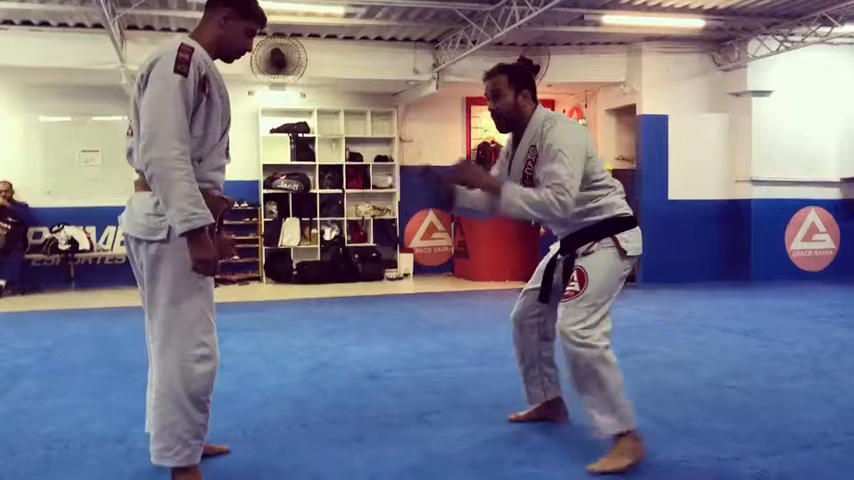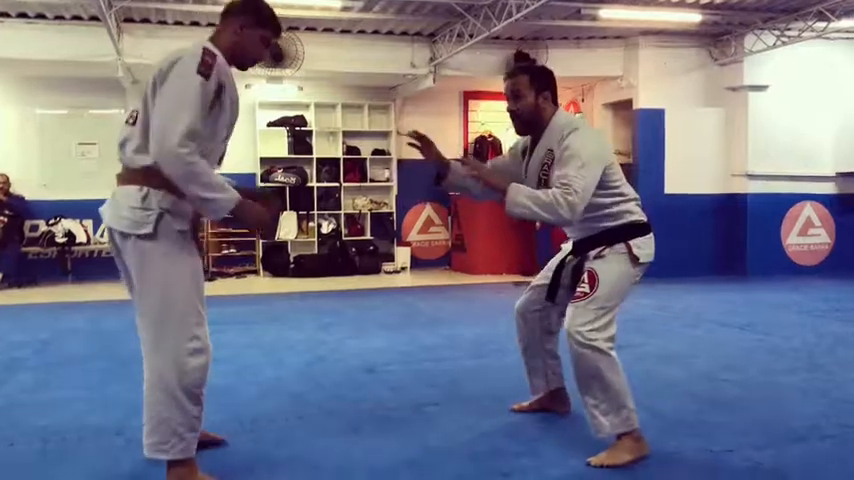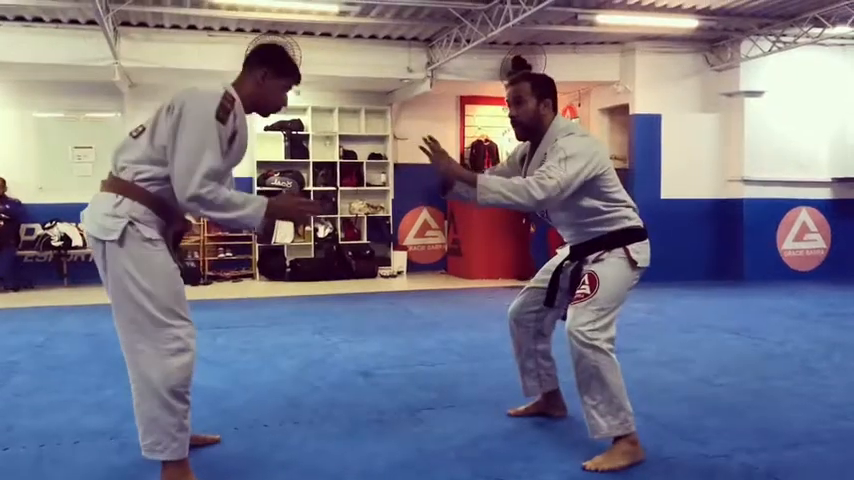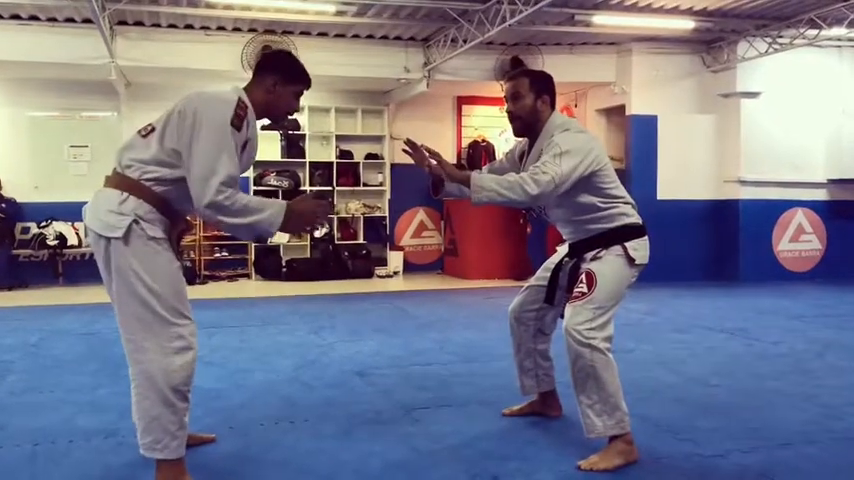
dt=0.4s
person 1, frame 1
left shoulder: (198, 69)
right shoulder: (181, 60)
right elbow: (163, 154)
left wrist: (206, 224)
right wrist: (196, 231)
left hip: (177, 220)
right hip: (171, 222)
left knee: (175, 340)
right knee: (188, 346)
left ankle: (178, 439)
person 1, frame 2
left shoulder: (205, 70)
right shoulder: (200, 62)
right elbow: (174, 150)
left wrist: (233, 202)
right wrist: (234, 206)
left hip: (154, 209)
right hip: (154, 212)
left knee: (168, 334)
right knee: (181, 340)
left ankle: (176, 430)
person 1, frame 3
left shoulder: (228, 116)
right shoulder: (211, 105)
left elbow: (207, 191)
right elbow: (197, 191)
left wrist: (268, 210)
right wrist: (268, 208)
left hip: (137, 221)
right hip: (125, 220)
left knee: (158, 337)
right knee: (166, 342)
left ankle: (168, 432)
person 1, frame 4
left shoulder: (235, 117)
right shoulder: (223, 111)
left elbow: (211, 196)
right elbow: (214, 199)
left wrist: (280, 216)
right wrist: (283, 213)
left hip: (133, 216)
right hip: (128, 218)
left knee: (155, 336)
right knee: (169, 341)
left ankle: (166, 430)
person 2, frame 1
left shoulder: (561, 136)
right shoulder: (516, 145)
left elbow: (559, 203)
right elbow: (490, 203)
left wrist: (495, 188)
right wrist: (451, 190)
left hip: (607, 239)
right hip: (573, 242)
left knee: (579, 329)
right knee: (528, 318)
left ankle: (626, 438)
right ankle: (549, 403)
person 2, frame 2
left shoulder: (578, 139)
right shoulder: (531, 144)
left elbow: (566, 205)
right elbow: (490, 179)
left wrist: (503, 189)
right wrist: (443, 165)
left hip: (620, 243)
right hip: (584, 244)
left knee: (584, 330)
right knee: (533, 311)
left ankle: (630, 437)
right ankle: (554, 395)
person 2, frame 3
left shoulder: (575, 145)
right shoulder: (529, 151)
left elbow: (536, 191)
right elbow: (500, 184)
left wrist: (467, 178)
right wrist: (453, 177)
left hip: (617, 249)
right hip: (579, 249)
left knee: (585, 331)
right knee: (525, 314)
left ankle: (626, 440)
right ankle: (549, 397)
person 2, frame 4
left shoulder: (571, 141)
right shoulder: (529, 147)
left elbow: (532, 188)
right elbow: (489, 179)
left wrist: (459, 177)
right wrist: (440, 175)
left hip: (614, 246)
right hip: (579, 246)
left knee: (582, 330)
right knee: (526, 313)
left ankle: (621, 441)
right ankle: (545, 398)
